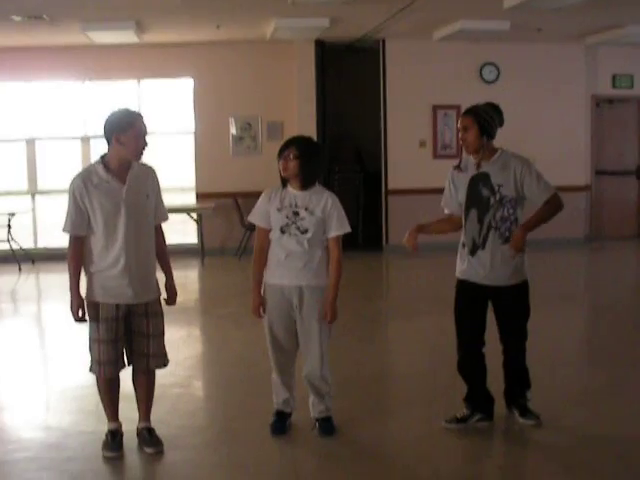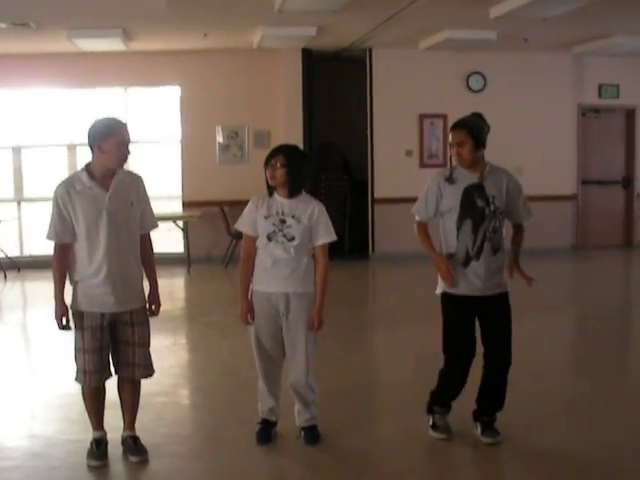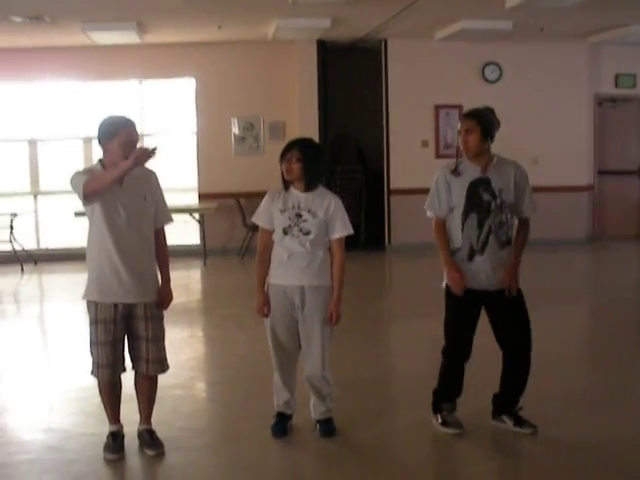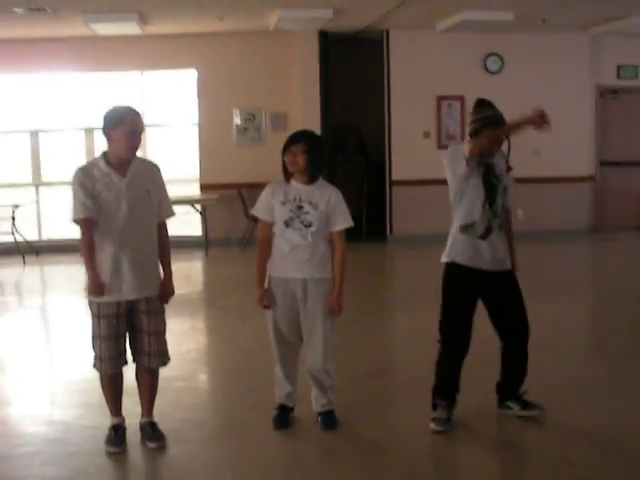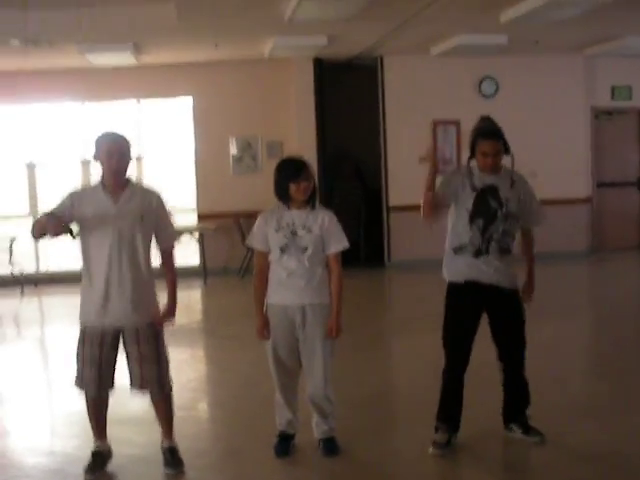
dt=1s
person 1, frame 1
left shoulder: (147, 177)
right shoulder: (84, 183)
right elbow: (77, 241)
left wrist: (169, 277)
right wrist: (74, 292)
left hip: (145, 289)
right hip: (104, 292)
left knee: (146, 361)
right knee: (106, 365)
left ankle: (145, 425)
right ankle: (113, 428)
person 1, frame 2
left shoulder: (134, 184)
right shoulder: (68, 191)
left elbow: (144, 240)
right elbow: (61, 249)
left wrist: (154, 287)
right wrist: (59, 299)
left hip: (131, 298)
right hip: (89, 301)
left knee: (132, 370)
right knee: (91, 374)
left ankle: (130, 434)
right ankle: (98, 436)
person 1, frame 3
left shoulder: (147, 179)
right shoulder: (84, 178)
left elbow: (158, 233)
right elbow: (96, 187)
left wrist: (166, 281)
right wrist: (130, 162)
left hip: (145, 289)
right hip: (105, 290)
left knee: (148, 364)
right knee: (106, 366)
left ankle: (146, 427)
right ankle: (115, 430)
person 1, frame 4
left shoulder: (151, 172)
right shoulder: (87, 176)
left elbow: (160, 227)
right elbow: (86, 228)
left wrist: (167, 275)
right wrist: (93, 274)
left hip: (147, 284)
right hip: (108, 287)
left knee: (150, 357)
right knee: (109, 360)
left ankle: (148, 420)
right ankle: (116, 423)
person 1, frame 5
left shoulder: (150, 200)
right shoulder: (80, 199)
left elbow: (167, 250)
right elbow: (39, 231)
left wrist: (172, 300)
right wrist: (48, 220)
left hip: (139, 310)
right hip: (96, 312)
left knee: (158, 382)
right knee: (94, 385)
left ankle: (169, 444)
right ankle: (101, 447)
person 2, frame 1
left shoulder: (516, 166)
right shoulder: (459, 172)
left elbow: (554, 203)
right elbow: (456, 221)
left wrist: (524, 227)
right wrist: (420, 229)
left hip: (509, 275)
right hip: (470, 275)
left knee: (514, 343)
right knee: (468, 346)
left ankle: (518, 400)
right ankle: (479, 406)
person 2, frame 2
left shoulder: (505, 181)
right shoulder: (442, 182)
left elbow: (518, 224)
right elbow: (421, 223)
left wrist: (514, 259)
right wrist: (435, 256)
left hip: (494, 287)
right hip: (457, 286)
left knee: (500, 355)
right knee: (459, 355)
left ankle: (485, 416)
right ankle: (438, 407)
person 2, frame 3
left shoulder: (514, 173)
right shoulder: (449, 176)
left elbow: (523, 222)
right elbow: (440, 224)
left wrist: (515, 263)
right wrist: (450, 266)
left hip: (502, 280)
right hip: (463, 280)
left knee: (519, 347)
right knee: (456, 349)
left ankle: (505, 408)
right ankle: (443, 407)
person 2, frame 4
left shoulder: (501, 162)
right shoulder: (459, 158)
right elbow: (479, 143)
left wrist: (512, 253)
right wrist: (528, 122)
left hip: (497, 265)
right hip: (463, 263)
left knee: (517, 331)
right knee: (455, 338)
left ankle: (509, 395)
right ankle: (443, 403)
person 2, frame 5
left shoulder: (517, 183)
right shoulder: (458, 180)
left elbow: (526, 231)
right elbow: (430, 212)
left wrist: (530, 274)
right wrist: (432, 175)
left hip: (505, 283)
right hip: (463, 281)
left knee: (513, 354)
right knee: (456, 357)
left ankle: (515, 417)
right ankle: (446, 425)
person 3, frame 1
left shoulder: (327, 201)
right shoulder: (270, 199)
left elbow: (335, 253)
right elbow: (260, 248)
left wrist: (332, 298)
right wrist: (256, 291)
left hip: (313, 288)
right hip: (277, 287)
left knee: (316, 357)
right knee: (280, 354)
left ankle: (322, 410)
right ankle: (283, 408)
person 3, frame 2
left shoulder: (313, 209)
right shoulder: (257, 207)
left elbow: (321, 260)
right elbow: (247, 255)
left wrist: (318, 305)
right wrist: (243, 298)
left hip: (299, 295)
right hip: (263, 294)
left knee: (301, 364)
right knee: (266, 361)
left ankle: (307, 419)
right ankle: (268, 417)
person 3, frame 3
left shoulder: (329, 203)
right shoulder: (273, 200)
left elbow: (338, 254)
right elbow: (264, 249)
left wrist: (336, 299)
right wrist: (260, 291)
left hip: (315, 289)
right hip: (279, 288)
left knee: (316, 359)
right knee: (282, 355)
left ankle: (323, 412)
right ankle: (283, 410)
person 3, frame 4
left shoulder: (330, 195)
right shoulder: (274, 192)
left elbow: (338, 246)
right elbow: (263, 241)
left wrist: (337, 291)
right wrist: (260, 284)
left hip: (317, 281)
right hip: (281, 280)
left knee: (319, 350)
right knee: (284, 347)
left ankle: (324, 404)
right ankle: (285, 402)
person 3, frame 5
left shoulder: (324, 219)
right shoulder: (267, 221)
left elbow: (335, 269)
right elbow: (261, 270)
left wrist: (336, 313)
right wrist: (259, 313)
left hip: (315, 306)
right hip: (279, 307)
left knee: (319, 376)
right knee: (284, 374)
left ankle: (325, 430)
right ankle: (286, 429)
